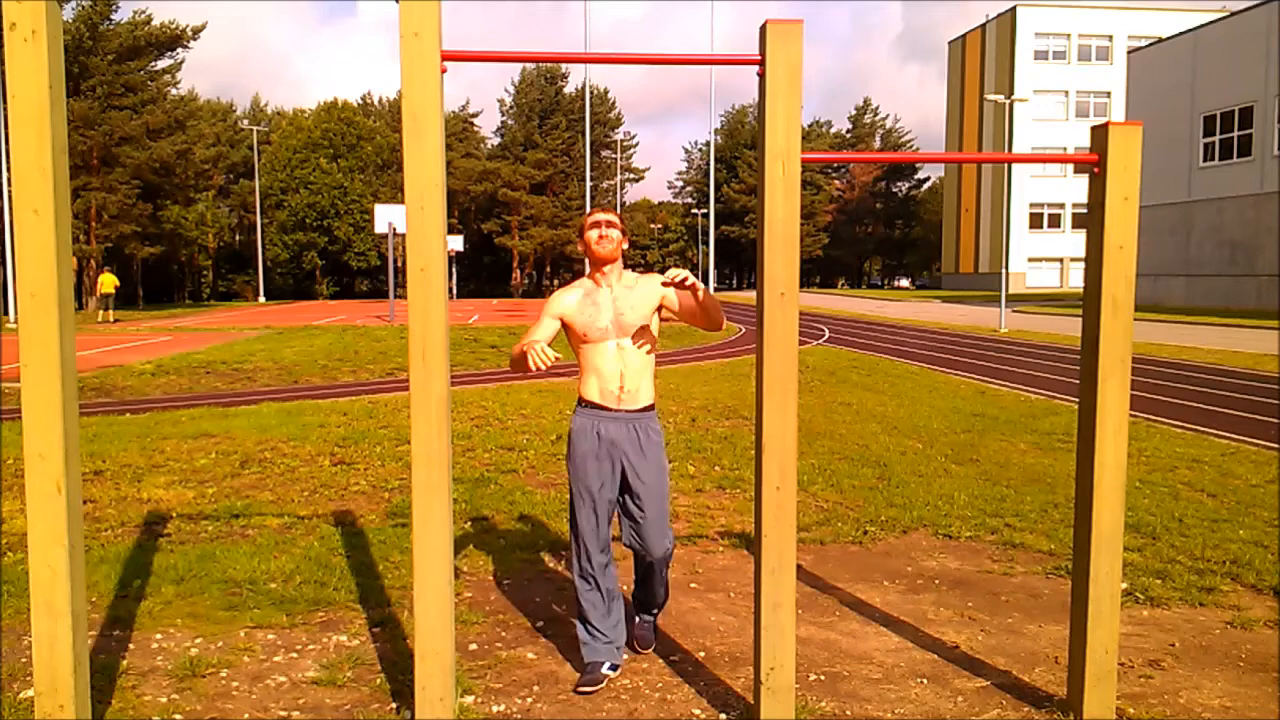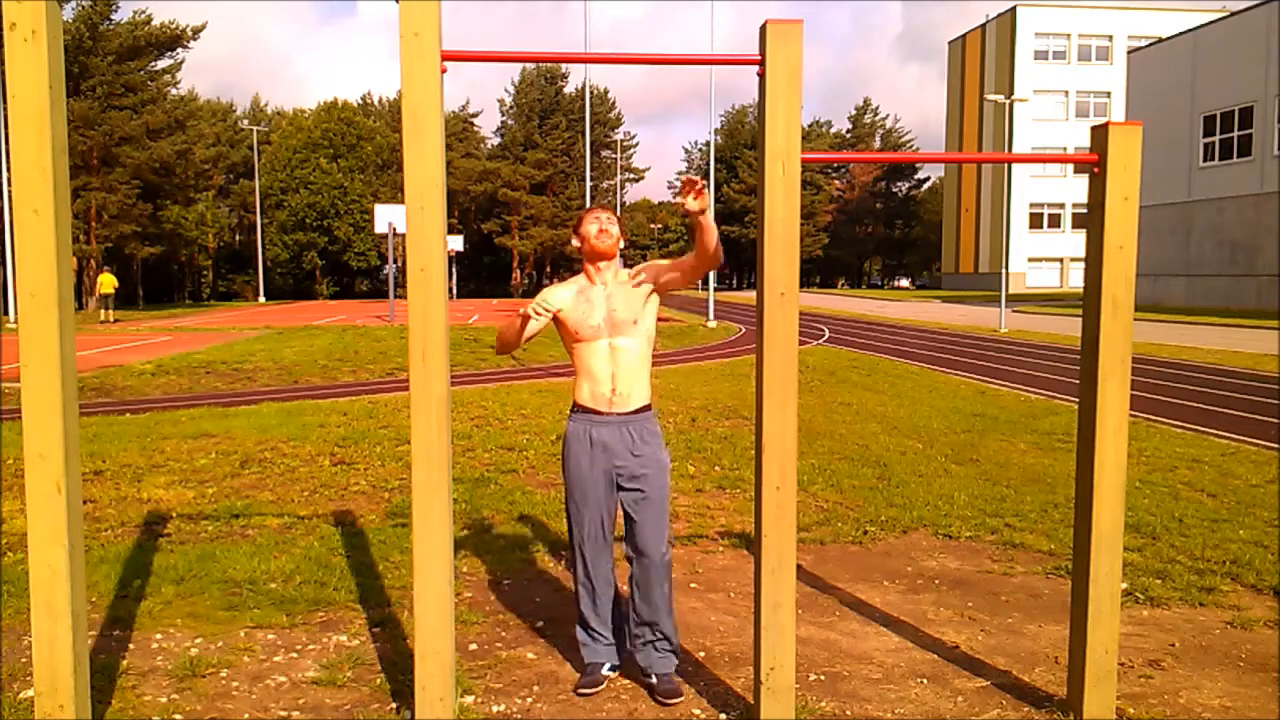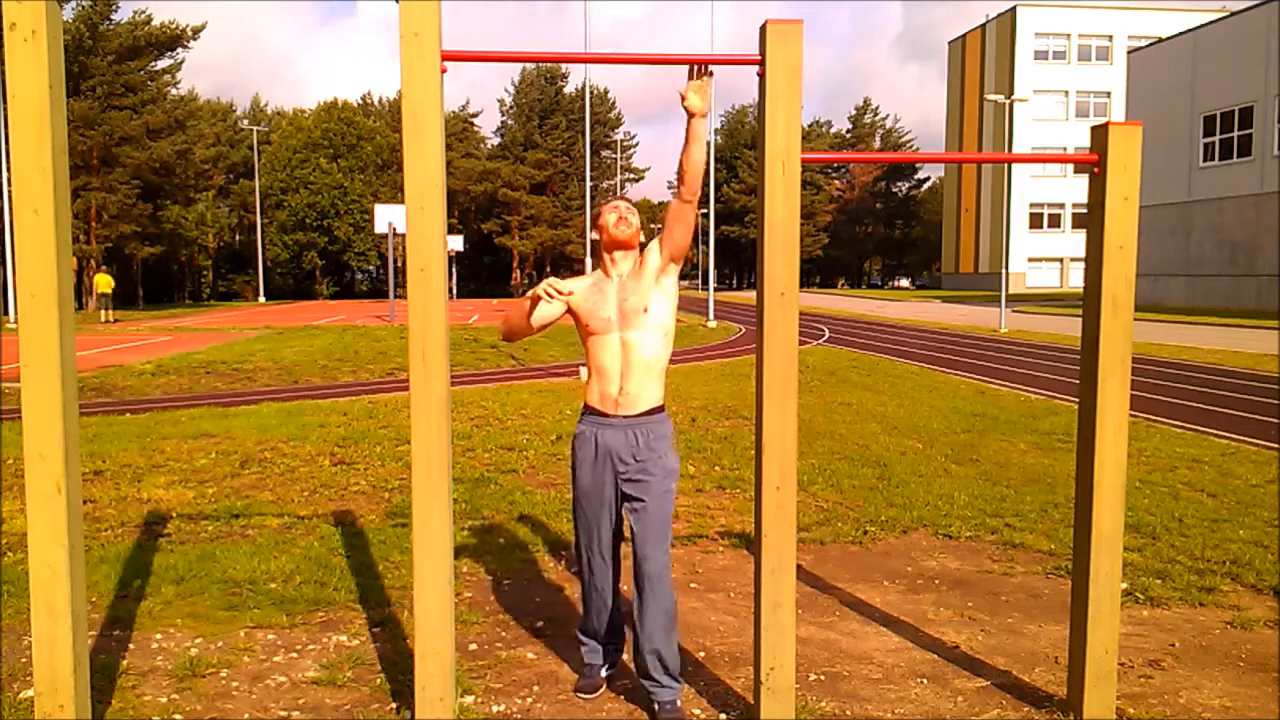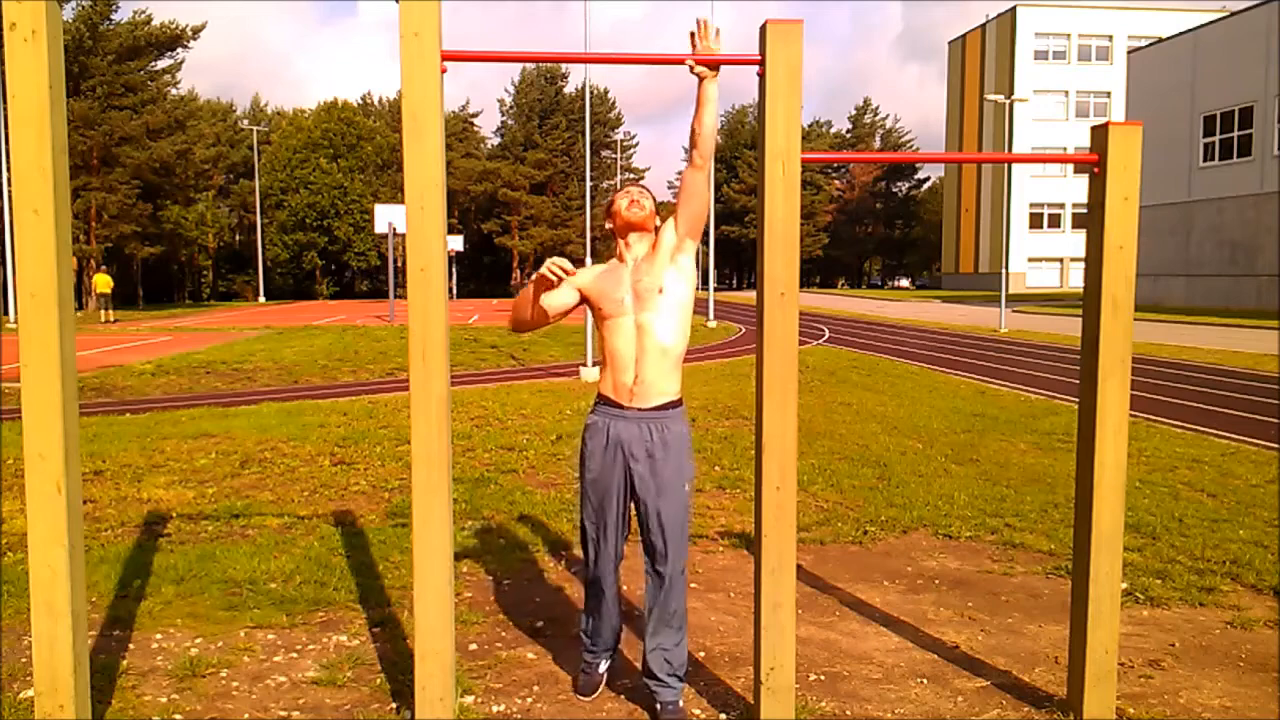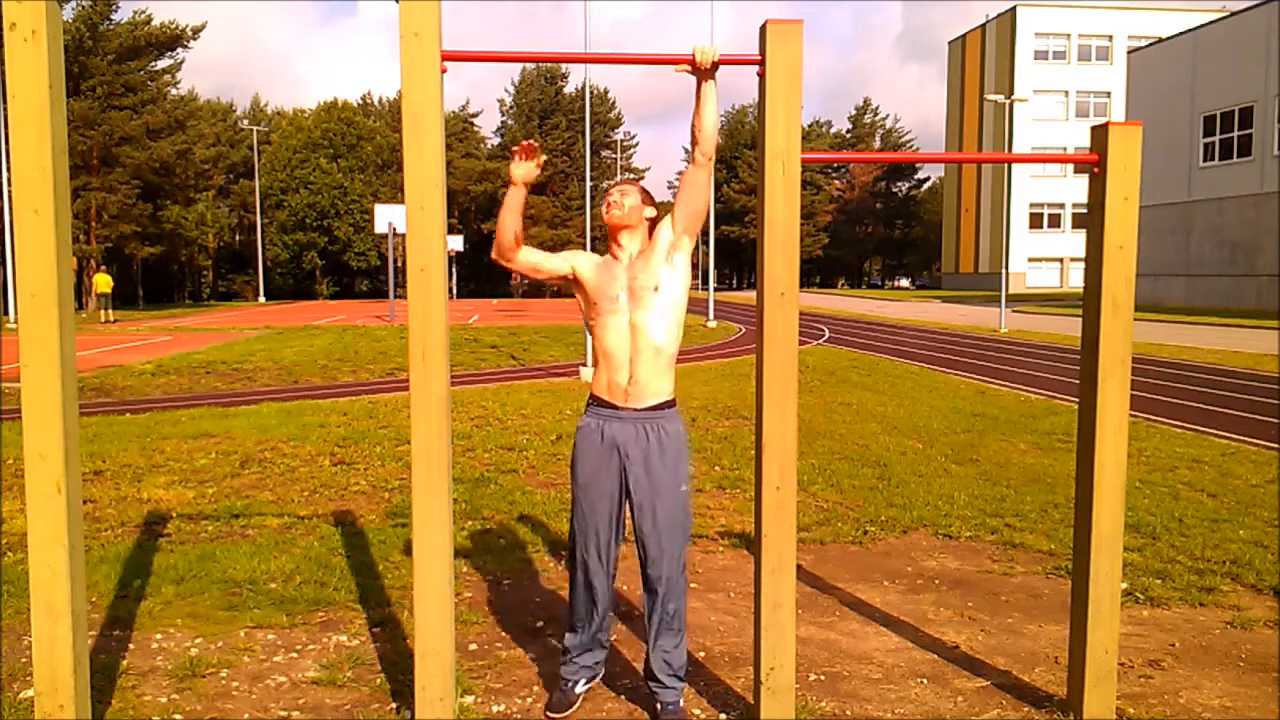
dt=0.3s
person 1, frame 1
left shoulder: (653, 286)
right shoulder: (567, 300)
left elbow: (714, 323)
right elbow: (517, 362)
left wrist: (699, 290)
right wrist: (528, 349)
left hip: (643, 426)
right hip: (591, 427)
left knee: (654, 543)
right knee: (593, 543)
left ankle: (644, 613)
right ankle: (602, 650)
person 1, frame 2
left shoulder: (649, 276)
right shoulder: (561, 295)
left elbow: (708, 260)
right elbow: (503, 344)
left wrist: (702, 216)
right wrist: (524, 314)
left hip: (641, 429)
right hip: (586, 431)
left knee: (652, 549)
right knee: (590, 547)
left ankle: (657, 658)
right ankle: (601, 653)
person 1, frame 3
left shoulder: (663, 267)
right shoulder: (576, 289)
left elbow: (688, 195)
right elbow: (509, 331)
left wrist: (697, 118)
right wrist: (535, 297)
left hip: (650, 436)
right hip: (594, 434)
left knee: (652, 561)
right knee: (596, 557)
right ankle: (599, 656)
person 1, frame 4
left shoulder: (679, 248)
right shoulder: (590, 277)
left elbow: (701, 160)
right elbow: (521, 322)
left wrist: (706, 83)
right wrist: (540, 281)
left hip: (665, 428)
right hip: (605, 426)
left knee: (666, 560)
right knee: (601, 553)
right ankle: (597, 652)
person 1, frame 5
left shoulder: (673, 246)
right shoulder: (583, 267)
left elbow: (703, 160)
right elbow: (506, 253)
left wrist: (706, 80)
right wrist: (517, 185)
left hip: (660, 428)
right hip: (599, 426)
left knee: (664, 563)
right knee: (591, 556)
right ankle: (580, 666)
